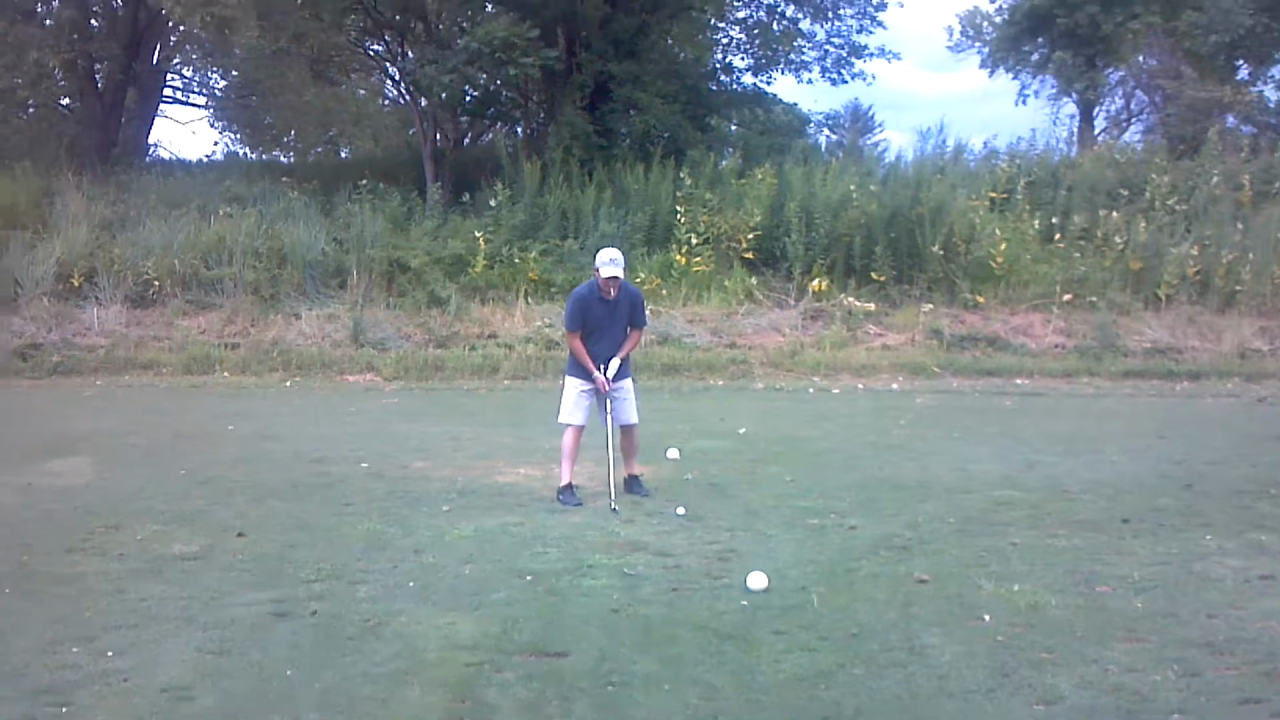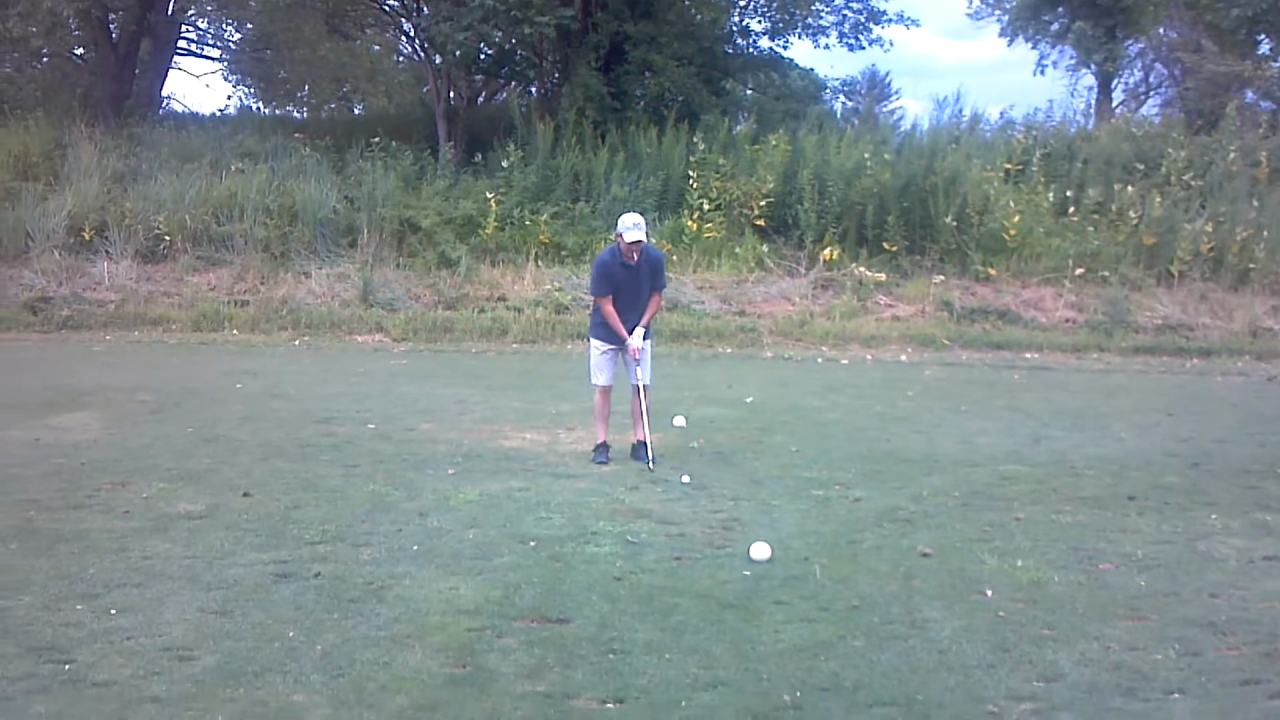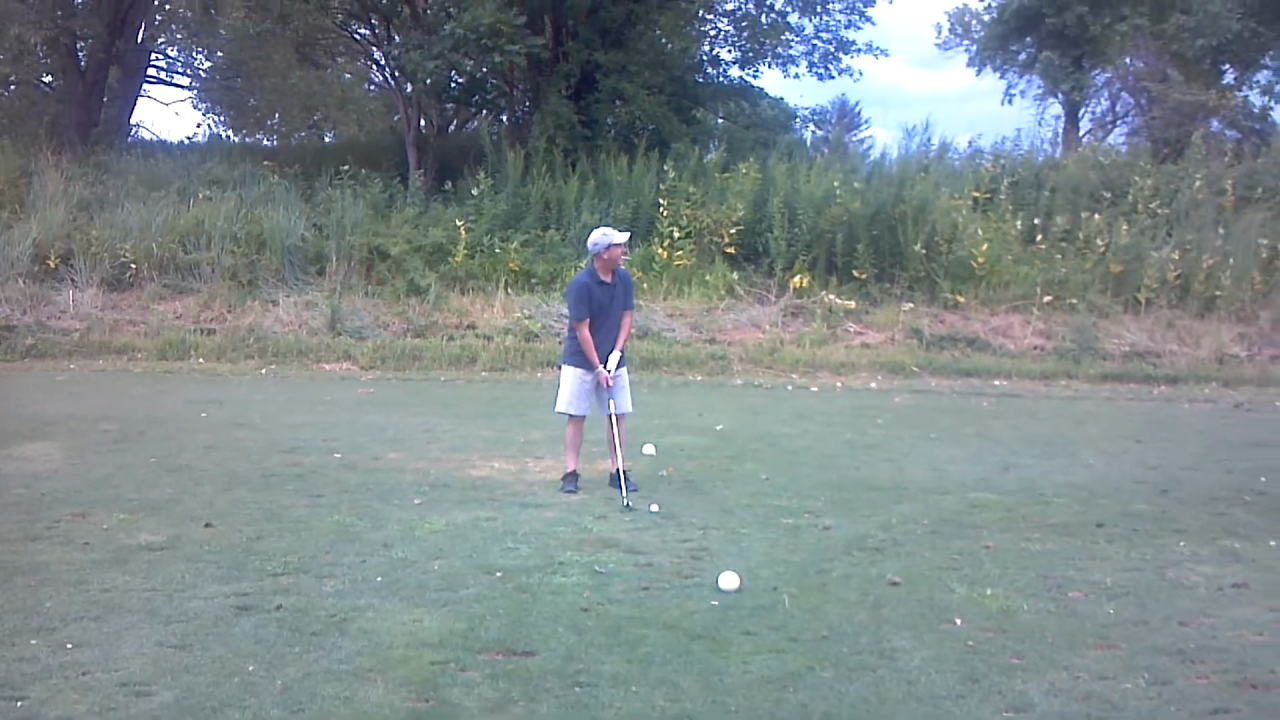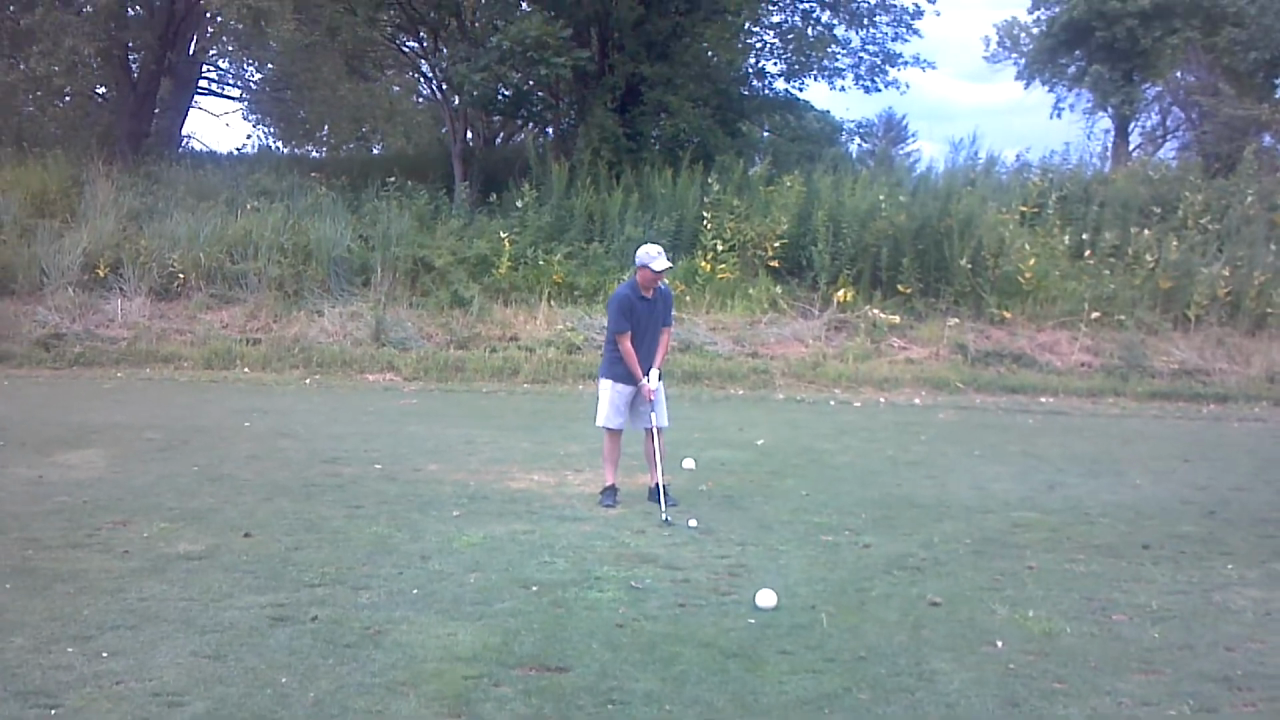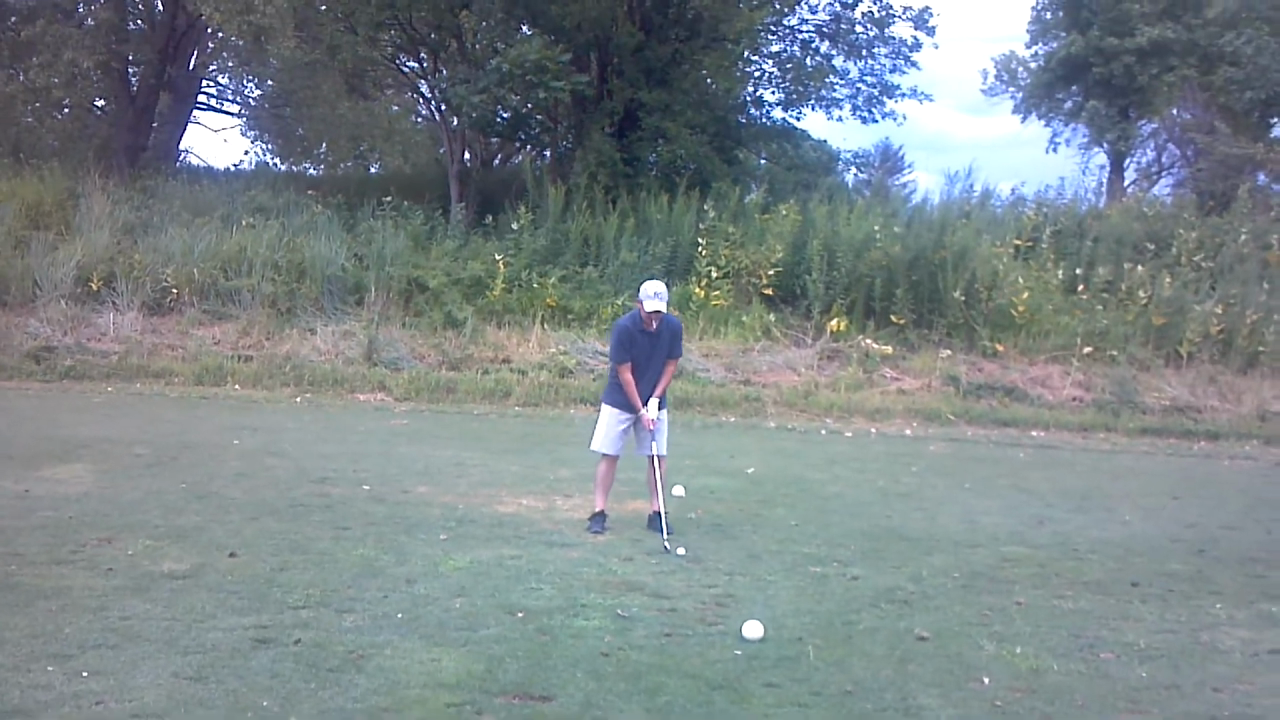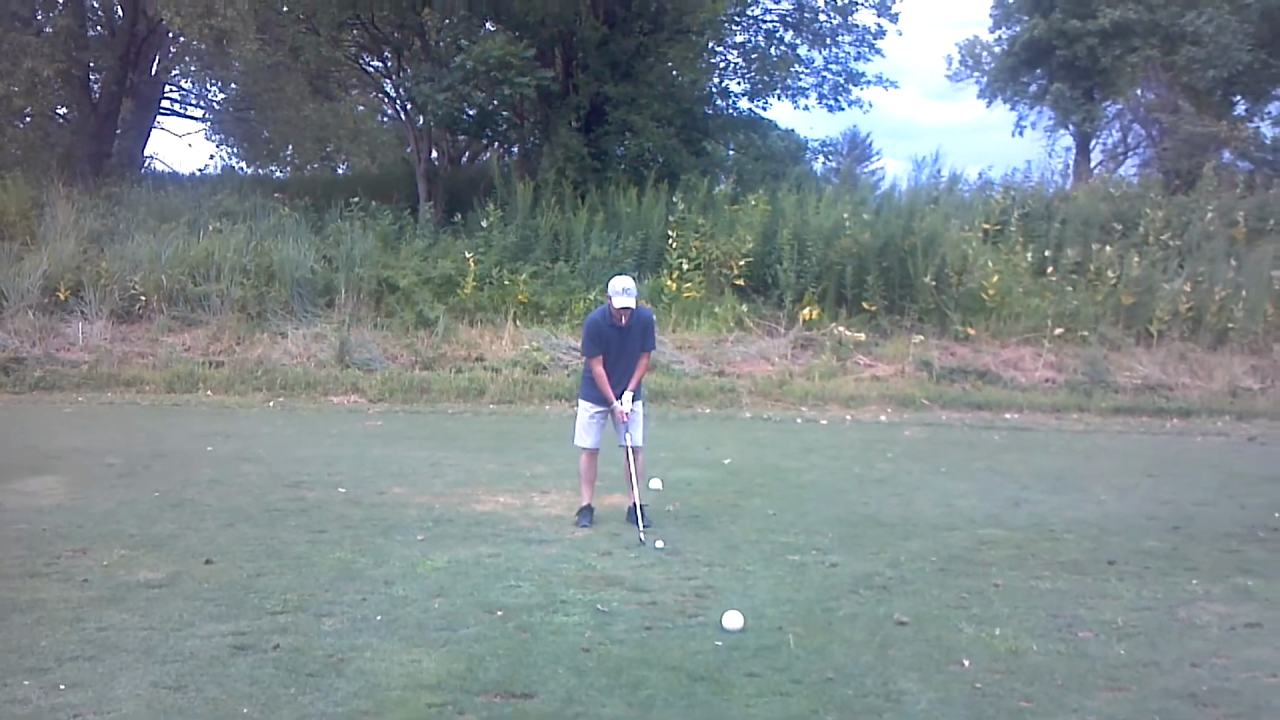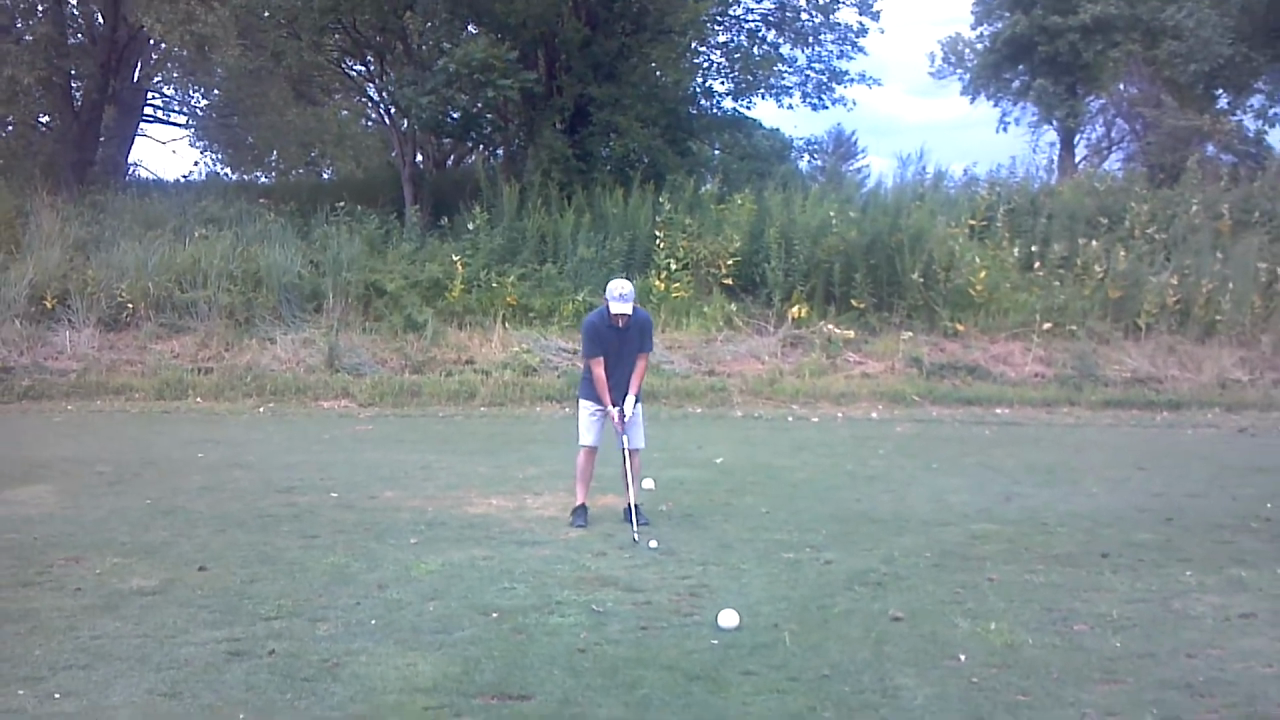
dt=0.5s
person 1, frame 1
left shoulder: (633, 295)
right shoulder: (580, 296)
left elbow: (636, 332)
right elbow: (573, 339)
left wrist: (618, 360)
right wrist: (594, 373)
left hip: (618, 371)
right hip: (582, 373)
left knee: (628, 425)
right knee: (574, 426)
left ankle: (632, 477)
right ankle: (565, 486)
person 1, frame 2
left shoulder: (655, 258)
right shoulder: (604, 261)
left elbow: (656, 296)
right elbow: (605, 305)
left wrist: (640, 329)
right wrist: (626, 339)
left hip: (639, 332)
right hip: (606, 333)
left knee: (641, 386)
right knee: (603, 387)
left ankle: (639, 443)
right ankle: (601, 444)
person 1, frame 3
left shoulder: (624, 279)
right shoulder: (581, 284)
left elbow: (626, 317)
right elbow: (581, 330)
left wrist: (616, 353)
right wrist: (597, 367)
left hip: (614, 360)
right hip: (581, 362)
left knee: (618, 415)
right knee: (576, 416)
left ankle: (617, 471)
right ankle: (570, 473)
person 1, frame 4
left shoulder: (665, 295)
right shoulder: (622, 297)
left elbow: (664, 334)
right elbow: (623, 343)
left wrist: (655, 370)
right wrist: (640, 380)
left hip: (650, 374)
right hip: (619, 375)
left knee: (656, 428)
right knee: (614, 429)
left ankle: (656, 485)
right ankle: (609, 486)
person 1, frame 5
left shoulder: (673, 326)
right shoulder: (623, 327)
left elbow: (671, 365)
right elbow: (624, 373)
left wrist: (655, 399)
right wrist: (640, 411)
left hip: (655, 401)
right hip: (619, 402)
left knee: (658, 456)
right knee: (608, 455)
left ankle: (655, 512)
right ankle: (598, 513)
person 1, frame 6
left shoulder: (645, 318)
right shoulder: (594, 322)
left elbow: (644, 358)
right elbow: (596, 367)
left wrist: (629, 393)
right wrist: (613, 403)
left hip: (630, 394)
right hip: (595, 395)
left knee: (634, 448)
right knee: (590, 449)
left ankle: (635, 505)
right ankle: (586, 506)
person 1, frame 7
left shoulder: (643, 320)
right shoulder: (592, 322)
left elbow: (641, 360)
right elbow: (597, 368)
left wrist: (631, 396)
right wrist: (608, 407)
left hip: (628, 395)
right hip: (594, 395)
left knee: (632, 449)
right knee: (588, 447)
left ankle: (631, 505)
right ankle: (580, 506)
